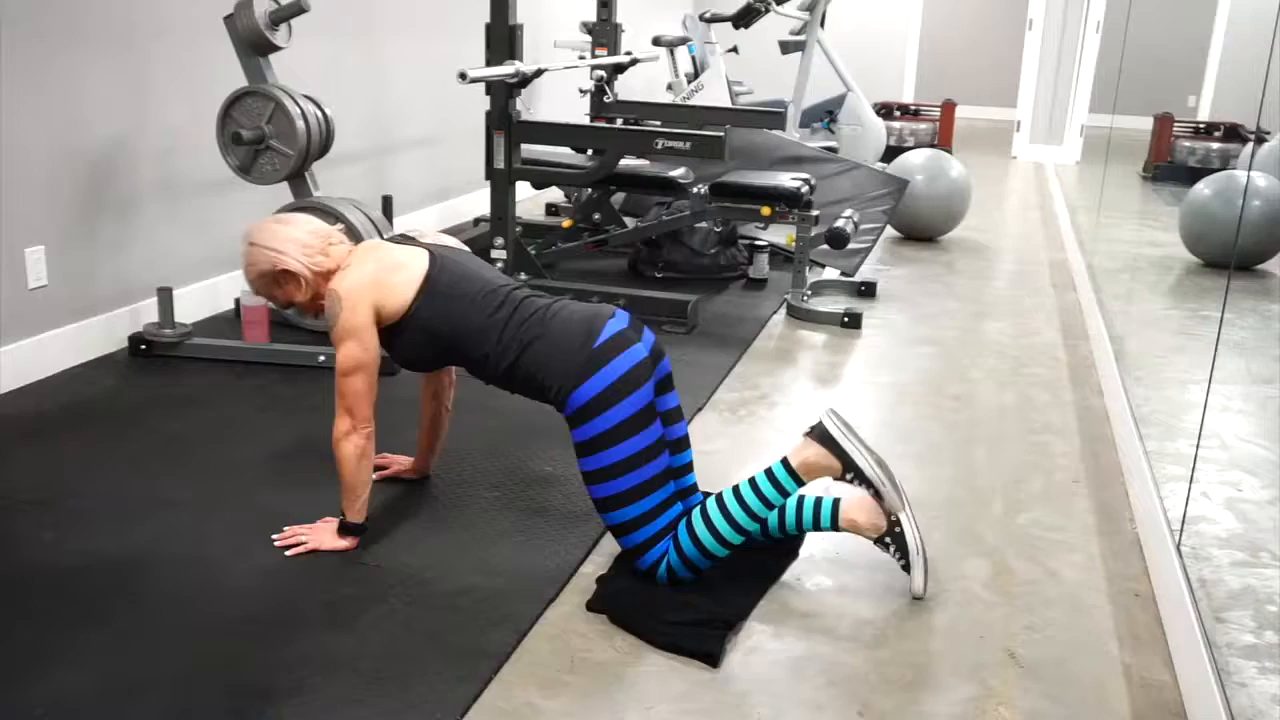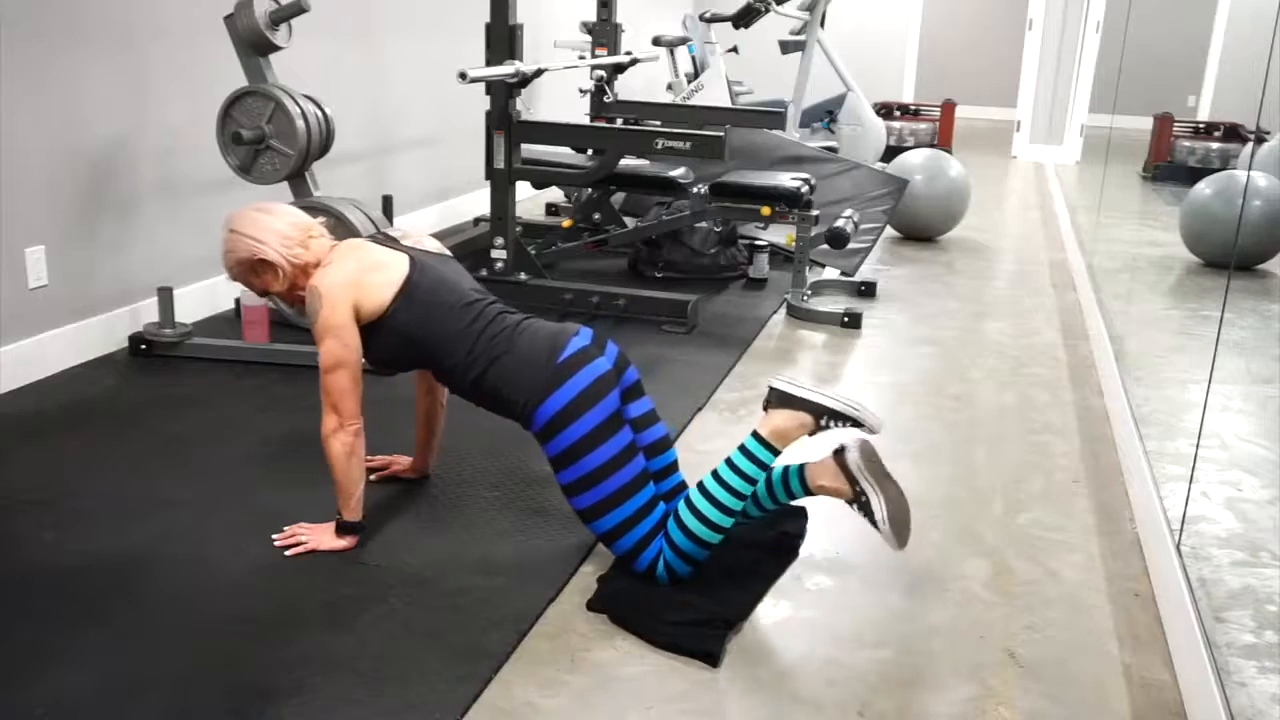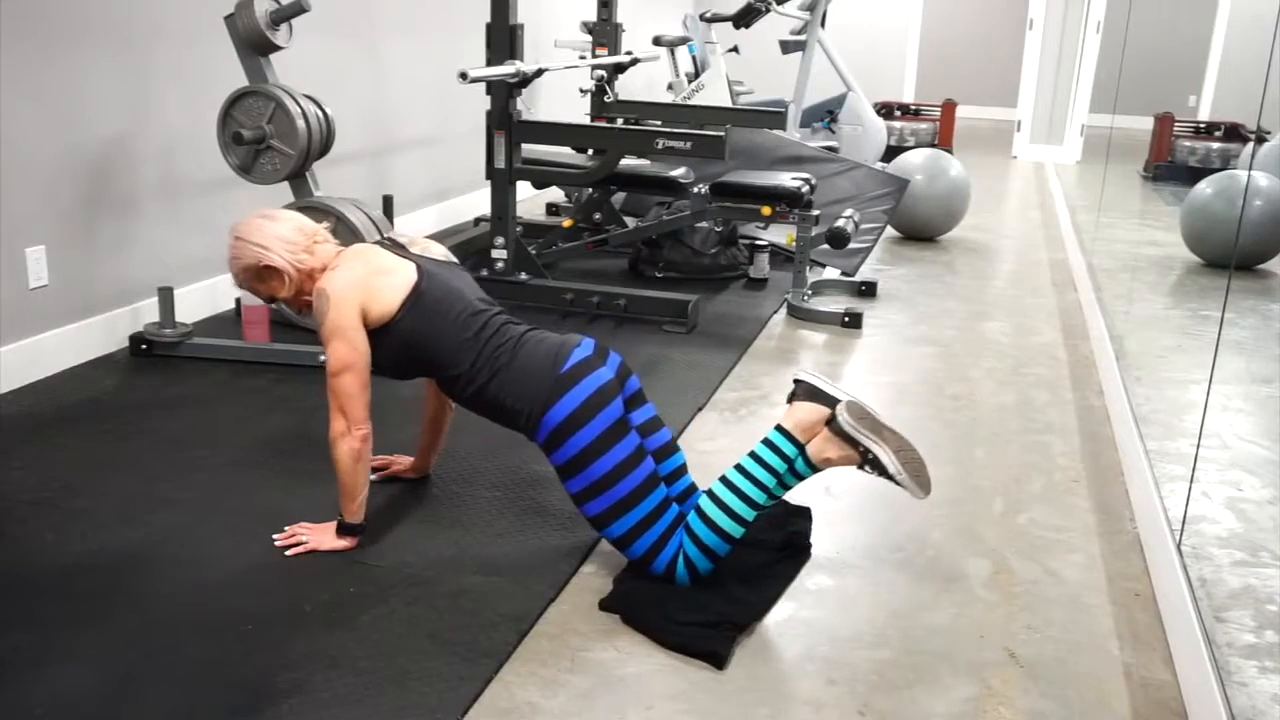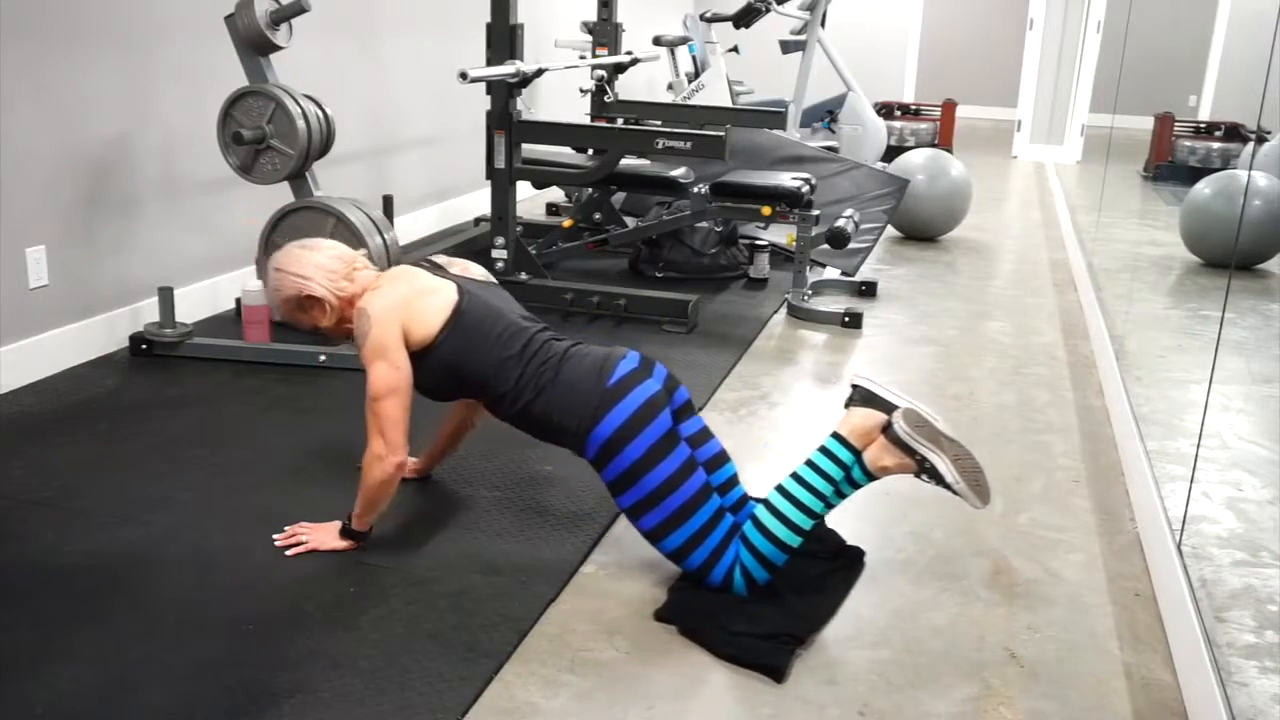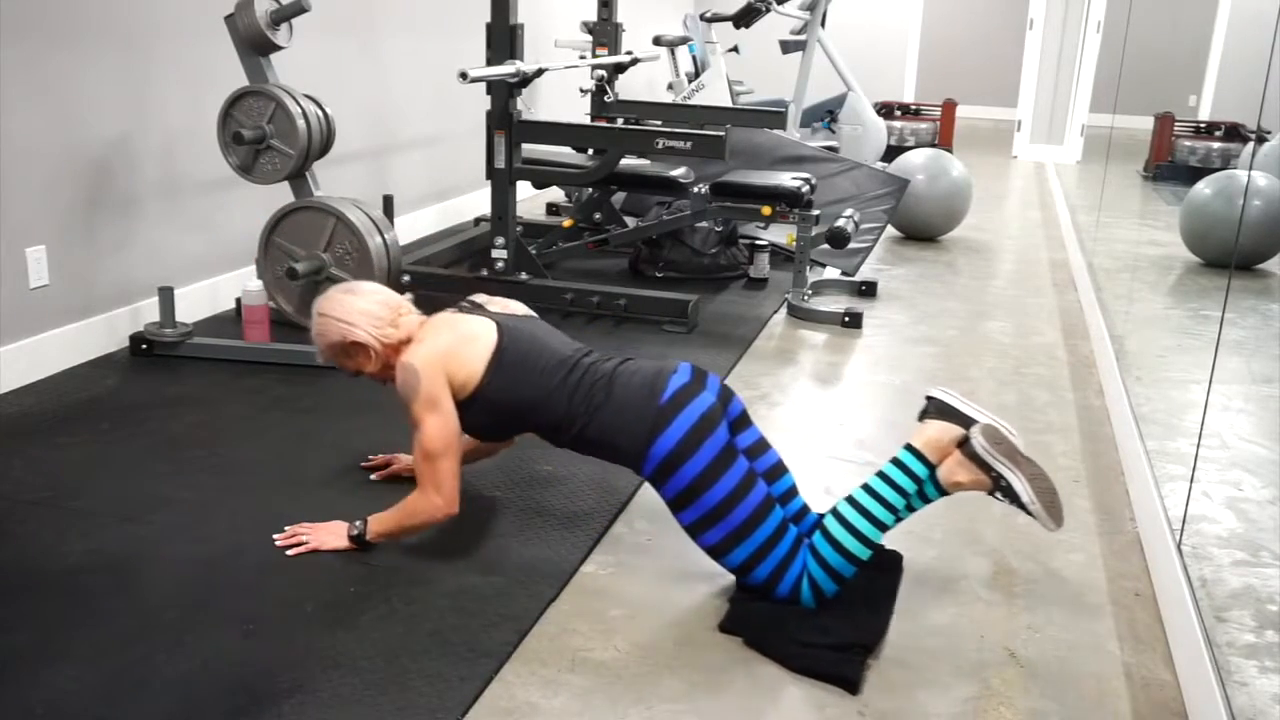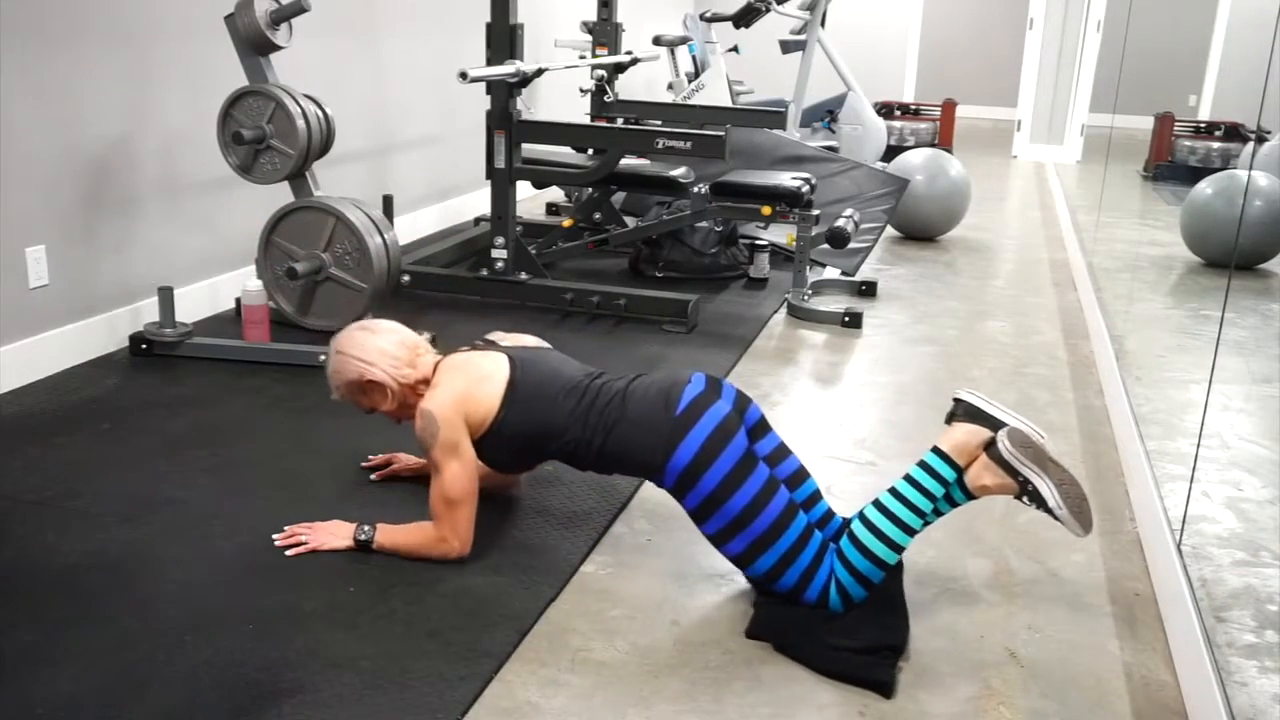
dt=0.5s
person 1, frame 1
left shoulder: (351, 290)
right shoulder: (406, 247)
left elbow: (354, 426)
right elbow: (441, 361)
left wrist: (347, 526)
right wrist: (422, 461)
left hip: (595, 377)
right hip: (624, 341)
left knee: (665, 558)
right knee: (683, 520)
left ankle: (812, 456)
right ankle: (866, 515)
person 1, frame 2
left shoulder: (331, 286)
right shoulder: (398, 242)
left elbow: (343, 426)
left wrist: (346, 526)
right wrist: (422, 460)
left hip: (561, 393)
right hip: (589, 356)
left knee: (663, 558)
right knee: (673, 517)
left ankle: (779, 425)
right ankle: (831, 475)
person 1, frame 3
left shoulder: (338, 289)
right shoulder: (404, 247)
left elbow: (351, 431)
left wrist: (346, 526)
right wrist: (421, 461)
left hip: (565, 406)
right hip: (591, 367)
left knee: (681, 561)
right knee: (690, 519)
left ankle: (806, 429)
right ankle: (823, 436)
person 1, frame 4
left shoulder: (379, 311)
right shoulder: (440, 268)
left elbow: (385, 455)
left wrist: (350, 530)
right wrist: (428, 464)
left hip: (613, 420)
right hip: (637, 380)
left knee: (738, 569)
right knee: (742, 529)
left ankle: (863, 439)
right ankle: (872, 433)
person 1, frame 5
left shoulder: (420, 364)
right shoulder: (478, 309)
left elbow: (439, 504)
left wrist: (355, 532)
right wrist: (427, 454)
left hip: (671, 436)
right hip: (692, 394)
left knee: (801, 581)
right knee: (806, 545)
left ankle: (938, 450)
right ankle: (945, 446)
person 1, frame 6
left shoulder: (438, 405)
right shoulder: (491, 348)
left elbow: (452, 540)
right elbow: (512, 459)
left wrist: (358, 534)
right wrist: (433, 466)
left hip: (690, 447)
right hip: (709, 403)
left knee: (831, 585)
right knee: (830, 551)
left ankle: (964, 455)
right ankle: (977, 454)
